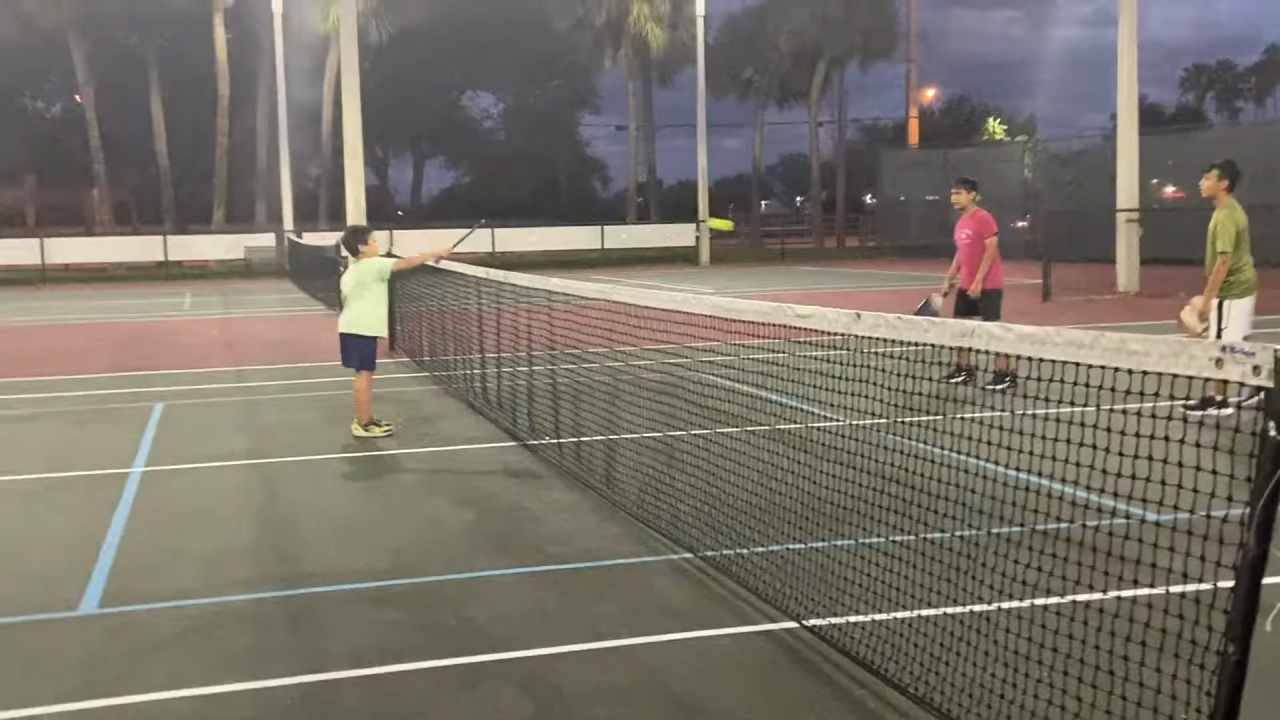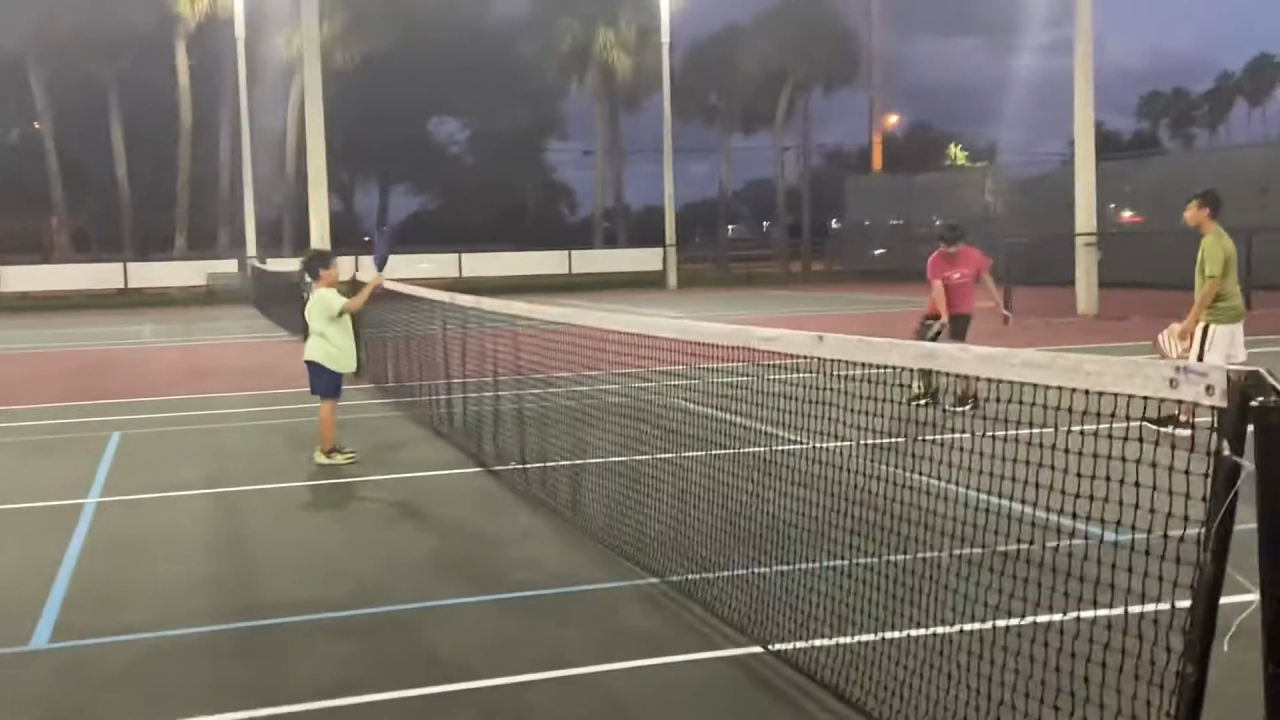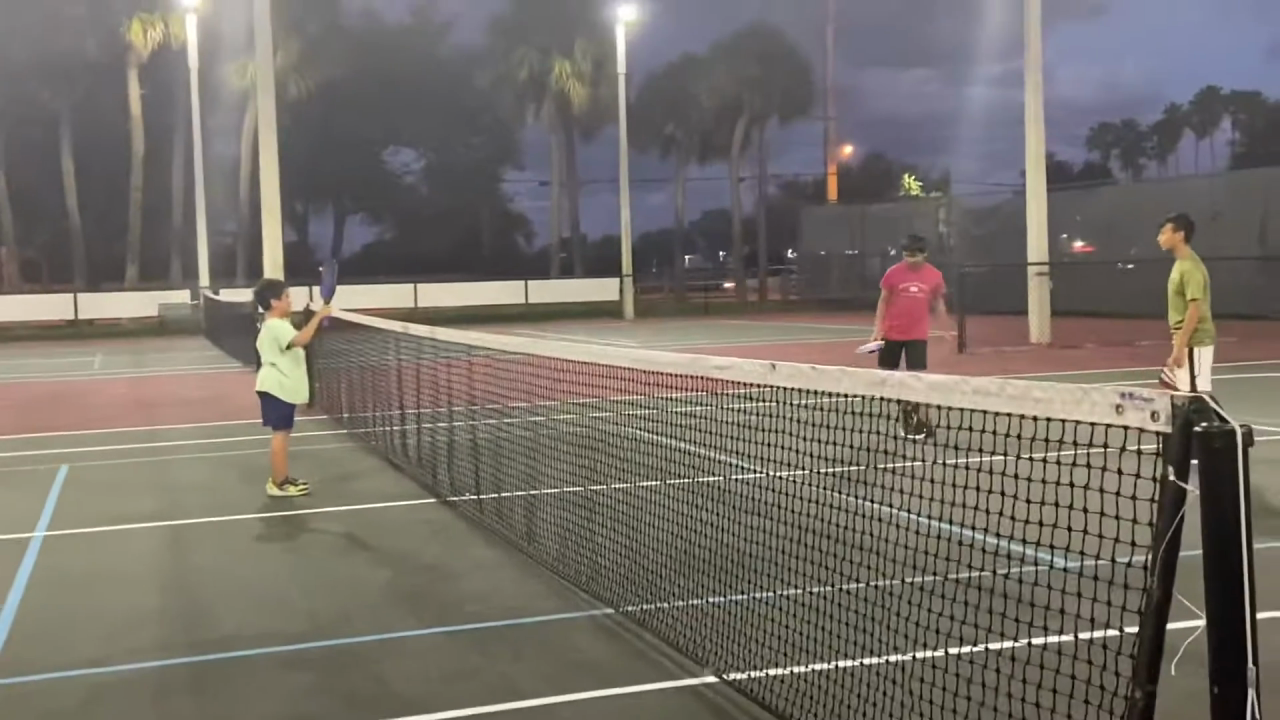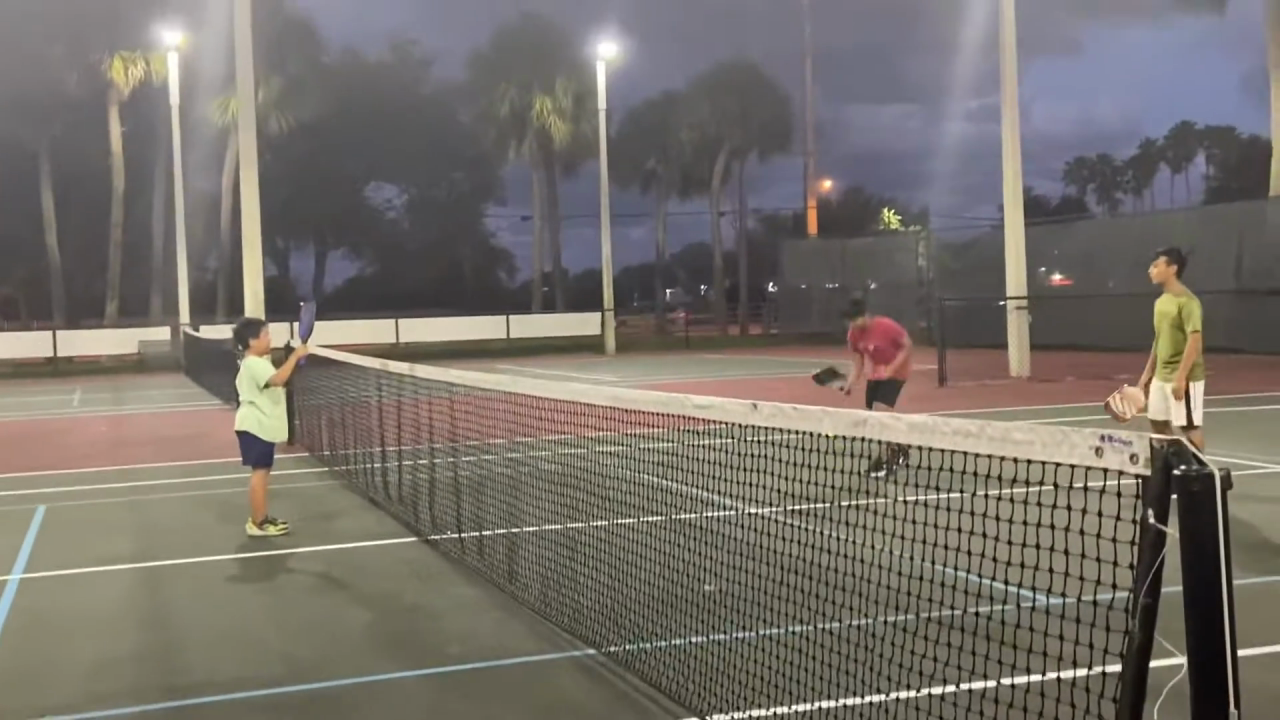
dt=0.4s
person 1, frame 1
left shoulder: (1226, 217)
right shoulder: (1228, 211)
left elbow: (1224, 261)
left wrist: (1207, 298)
right wrist: (1210, 289)
left hip: (1231, 290)
right hip: (1241, 286)
left knee: (1222, 345)
right knee: (1235, 343)
left ankle: (1219, 400)
person 1, frame 2
left shoulder: (1212, 242)
right shoulder: (1220, 238)
left elbow: (1211, 285)
left wrist: (1190, 321)
right wrist: (1195, 318)
left hip: (1219, 316)
right hip: (1231, 312)
right knee: (1234, 367)
left ankle: (1183, 420)
person 1, frame 3
left shoulder: (1190, 267)
right shoulder: (1181, 265)
left elbow: (1194, 310)
left wrist: (1179, 347)
left hip: (1194, 341)
right hip: (1189, 341)
left knee: (1196, 393)
right knee: (1184, 392)
person 1, frame 4
left shoulder: (1187, 301)
right shoulder: (1160, 301)
left elbow: (1194, 340)
left wrist: (1181, 377)
right wrist: (1147, 373)
left hip: (1185, 377)
right hip: (1161, 376)
left knee: (1190, 426)
right knee: (1158, 423)
person 2, frame 1
left shoulder: (350, 272)
right shoulder: (373, 265)
left elbow: (345, 298)
right elbow: (405, 262)
right wrist: (435, 255)
left hip: (352, 328)
right hip: (361, 329)
left knee: (364, 374)
right knee: (364, 374)
left ankle: (365, 418)
right ankle: (363, 424)
person 2, frame 2
left shoulder: (319, 295)
right shoulder: (325, 295)
right elbow: (352, 306)
right wrist: (372, 285)
left hip: (326, 355)
right hip: (326, 357)
left knee: (330, 401)
right knee: (329, 401)
left ankle: (329, 446)
right ankle: (326, 451)
person 2, frame 3
left shoulder: (274, 325)
right shoulder: (276, 326)
right elbow: (301, 340)
right wrist: (318, 317)
left hip: (280, 387)
right hip: (277, 388)
left knee: (283, 432)
right knee: (280, 433)
left ankle: (282, 478)
right ankle: (278, 483)
person 2, frame 4
left shoulder: (256, 362)
right shoulder: (254, 363)
left elbow: (274, 382)
right elbow: (278, 379)
right wrist: (295, 356)
left hip: (260, 426)
right hip: (256, 426)
left knee: (263, 471)
right knee: (260, 472)
left ankle: (261, 517)
right ankle: (257, 523)
person 3, frame 1
left shoulder: (984, 218)
right shoulder: (961, 222)
left elbow: (991, 251)
left wrist: (979, 281)
right wrist: (949, 278)
left hip: (988, 284)
right hip: (966, 284)
left ankle: (1005, 374)
right ankle: (964, 369)
person 3, frame 2
left shoulder: (976, 256)
right shoulder: (935, 260)
left elbow: (988, 281)
right elbow: (938, 290)
left wrist: (1000, 306)
right wrist: (944, 317)
left hip: (963, 310)
right hip: (937, 311)
left ankle: (968, 395)
right ankle: (927, 391)
person 3, frame 3
left shoulder: (934, 276)
right shoulder: (893, 273)
left elbow: (938, 303)
right elbow: (883, 301)
right wrist: (878, 329)
left hip: (917, 335)
right hip: (891, 333)
left ankle: (922, 422)
right ankle: (907, 409)
person 3, frame 4
left shoulder: (887, 326)
right shoulder: (854, 334)
left elbow: (907, 346)
right elbow: (858, 361)
left wrist: (891, 368)
right wrist: (851, 383)
left hip: (895, 373)
right hip: (875, 374)
left knee: (880, 412)
left ankle: (884, 460)
right ankle: (897, 449)
